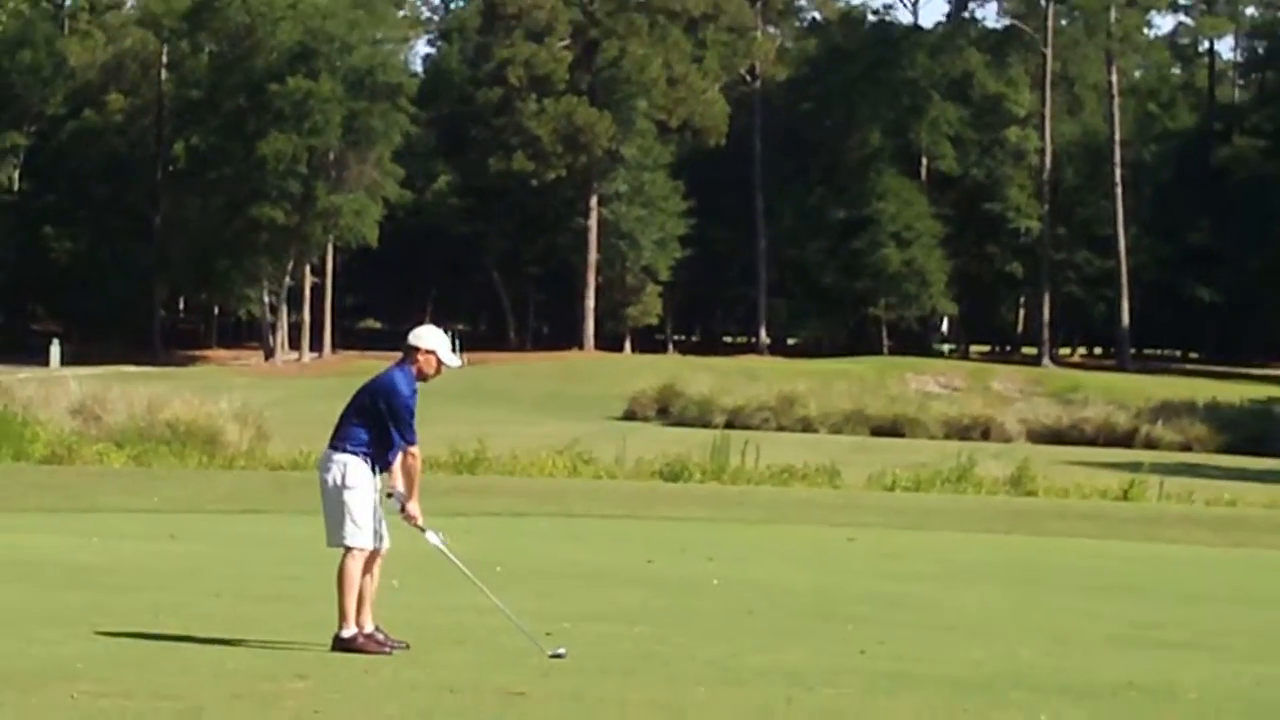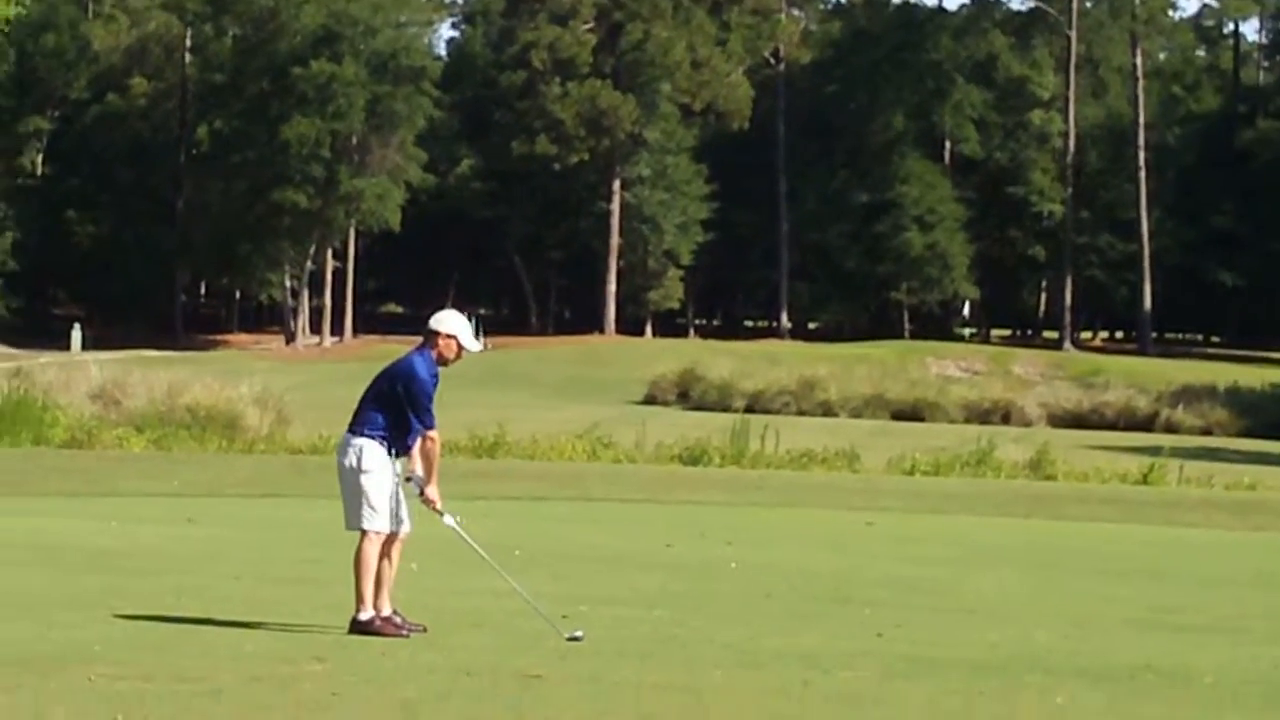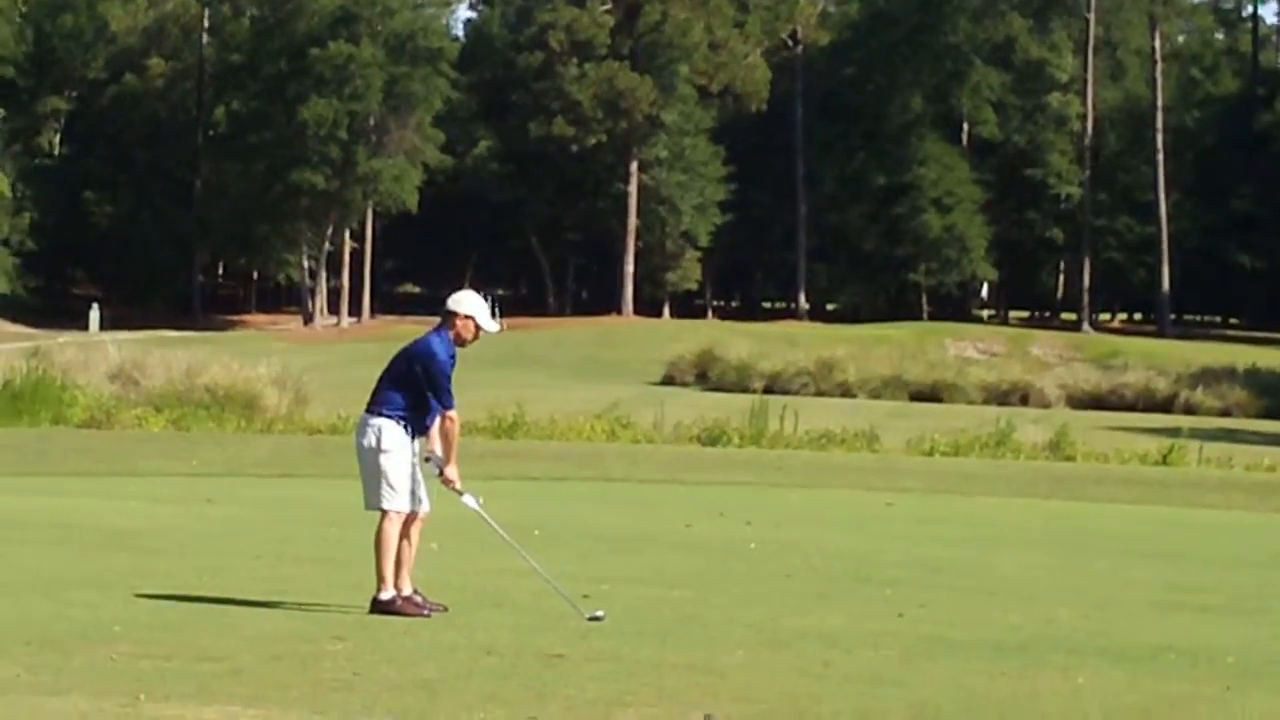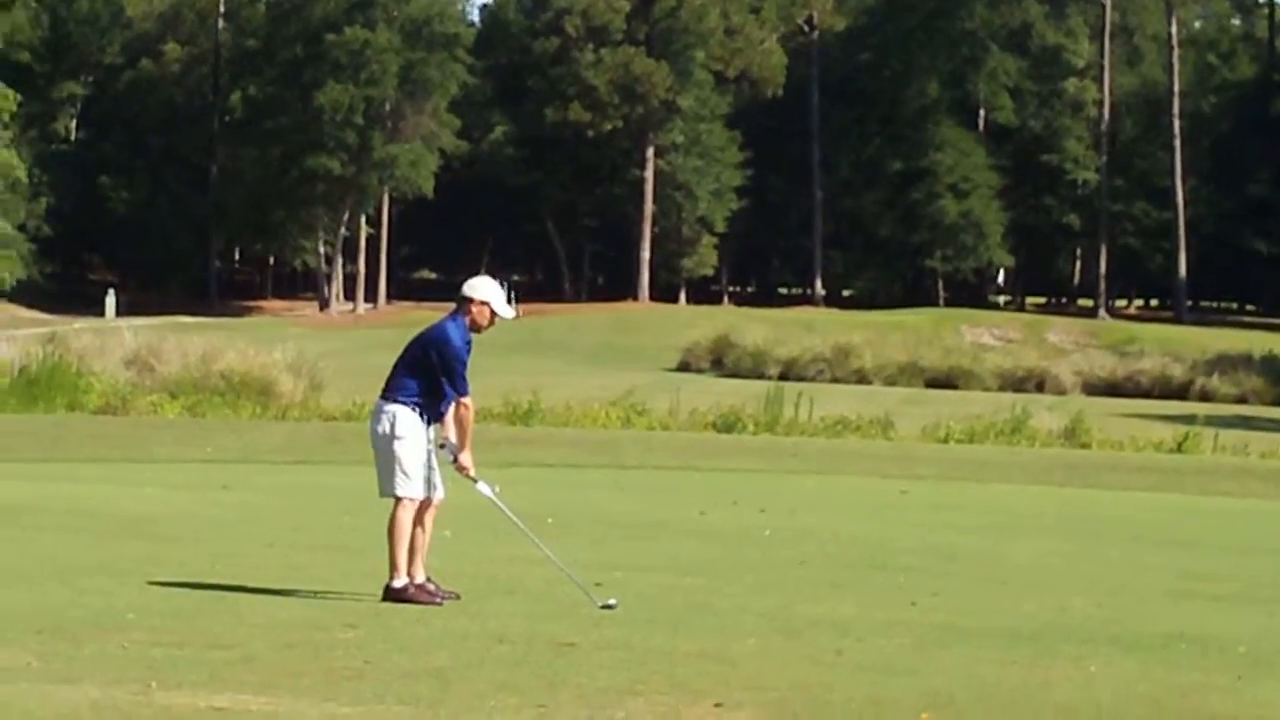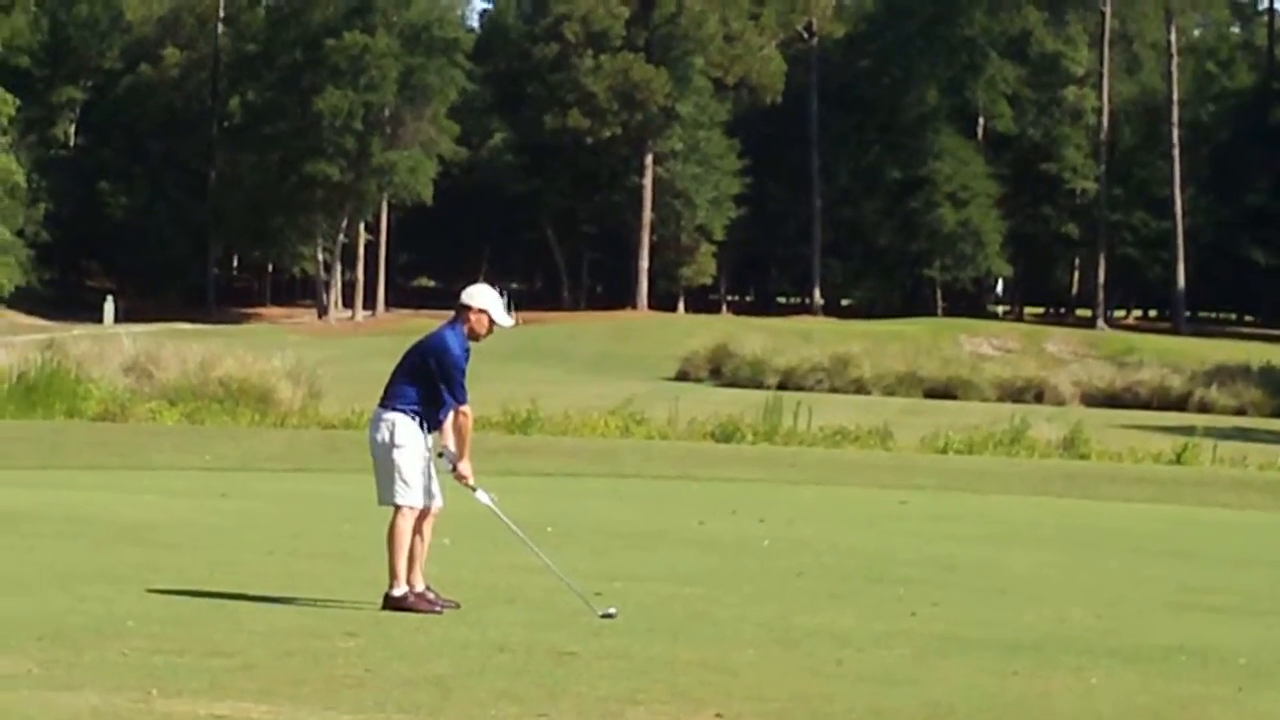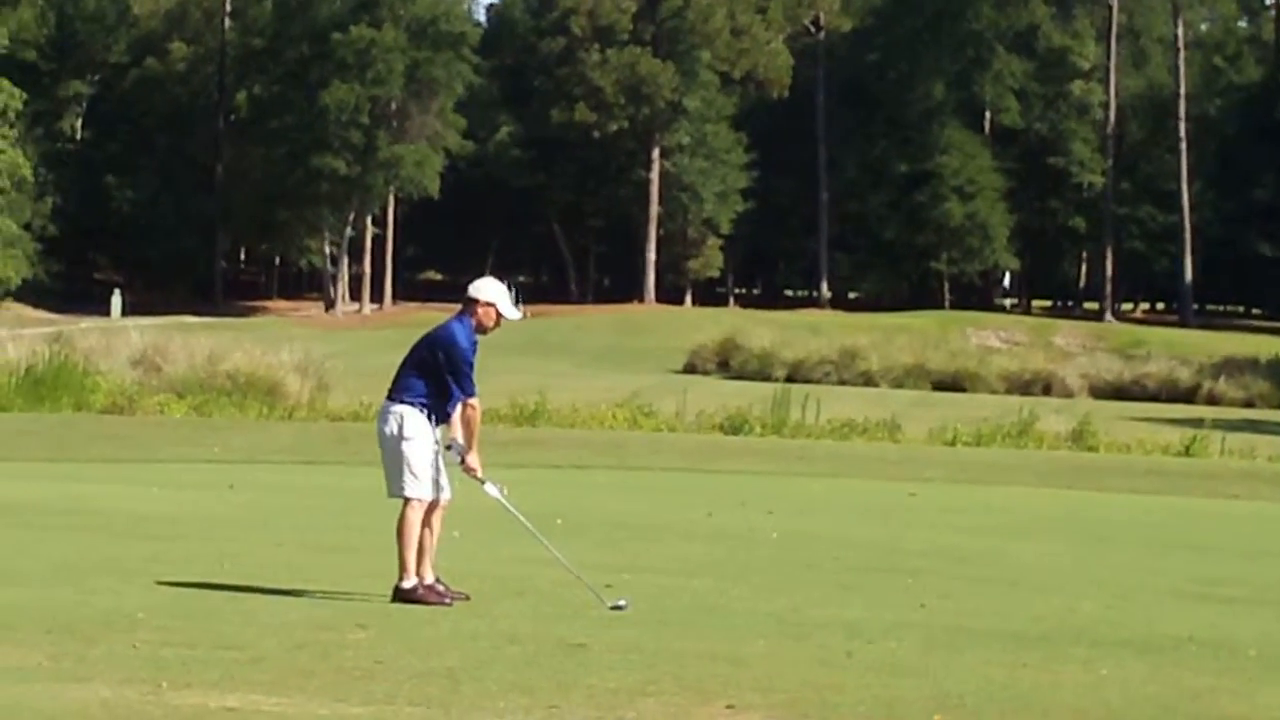
dt=0.2s
person 1, frame 1
left shoulder: (399, 383)
right shoulder: (397, 386)
left elbow: (396, 446)
right elbow: (412, 452)
left wrist: (398, 488)
right wrist: (413, 500)
left hip: (363, 469)
right hip: (350, 466)
left knee: (376, 548)
right knee: (358, 548)
left ankle: (365, 627)
right ankle: (347, 632)
person 1, frame 2
left shoulder: (421, 369)
right shoulder: (416, 371)
left elbow: (415, 429)
right elbow: (431, 436)
left wrist: (417, 472)
right wrist: (431, 484)
left hip: (383, 454)
right hip: (368, 450)
left knee: (396, 532)
right knee: (375, 531)
left ankle: (383, 610)
right ankle: (364, 615)
person 1, frame 3
left shoulder: (439, 349)
right shoulder: (434, 351)
left elbow: (434, 410)
right elbow: (450, 416)
left wrist: (437, 453)
right wrist: (451, 464)
left hip: (402, 434)
right hip: (386, 431)
left knee: (416, 512)
right knee: (395, 511)
left ankle: (404, 590)
right ankle: (385, 594)
person 1, frame 4
left shoulder: (454, 334)
right shoulder: (449, 337)
left elbow: (449, 396)
right elbow: (464, 403)
left wrist: (451, 439)
right wrist: (465, 451)
left hip: (416, 420)
right hip: (401, 417)
left knee: (430, 498)
right knee: (409, 498)
left ankle: (417, 578)
person 1, frame 5
left shoulder: (452, 342)
right shoulder: (448, 344)
left elbow: (448, 404)
right elbow: (463, 411)
left wrist: (450, 447)
right wrist: (464, 459)
left hip: (415, 429)
right hip: (400, 425)
left knee: (429, 507)
right knee: (408, 506)
person 1, frame 6
left shoulder: (459, 335)
right shoulder: (455, 337)
left elbow: (456, 397)
right elbow: (471, 404)
left wrist: (458, 440)
right wrist: (473, 452)
left hip: (422, 421)
right hip: (408, 418)
left knee: (438, 499)
right knee: (417, 499)
right ankle: (408, 583)
